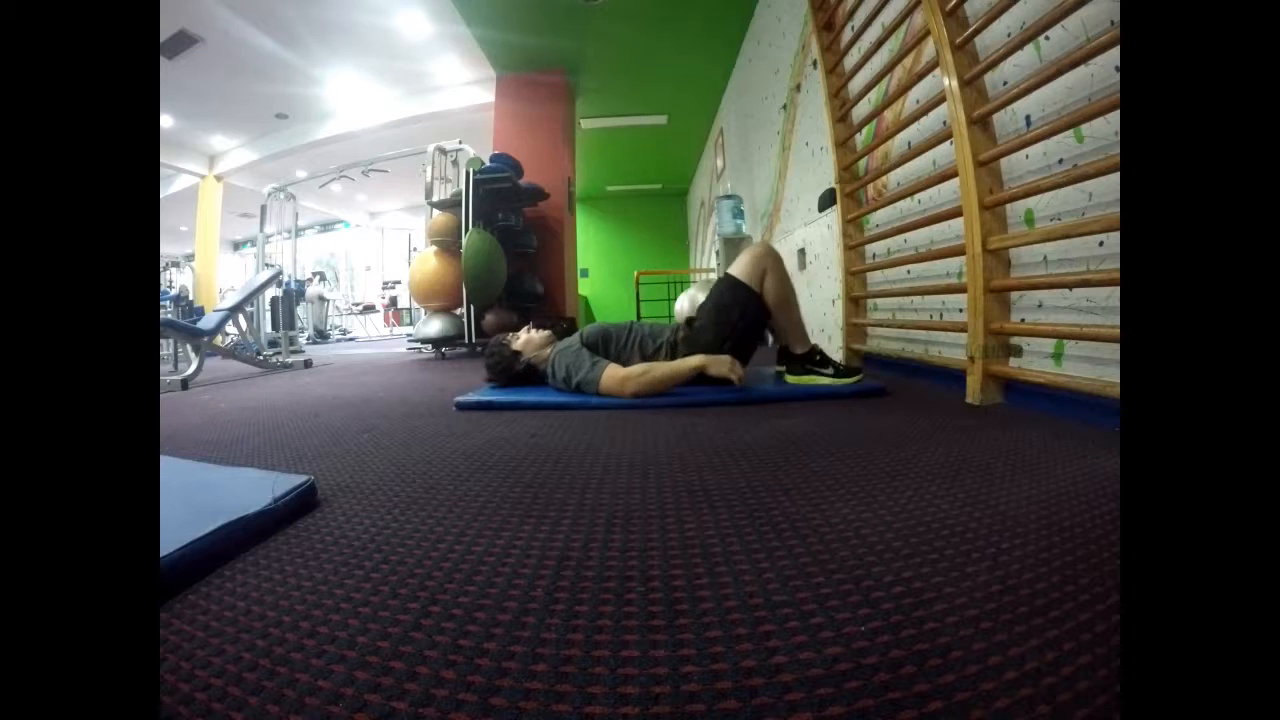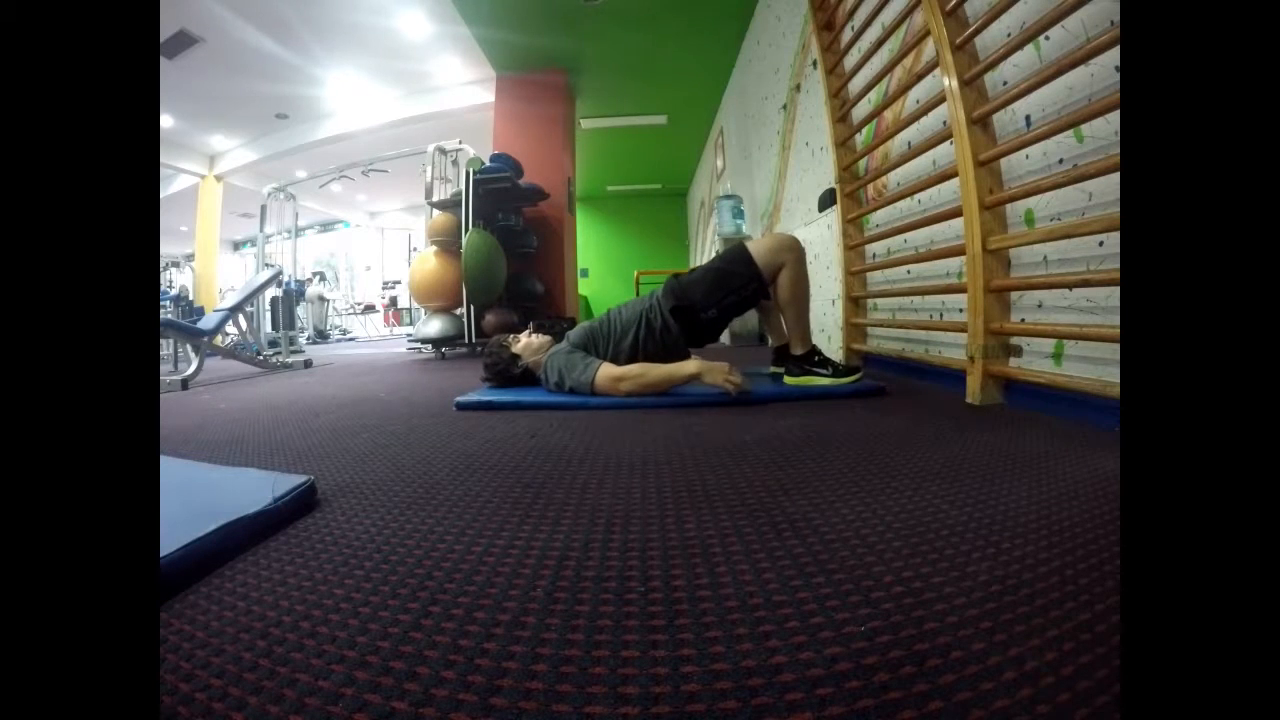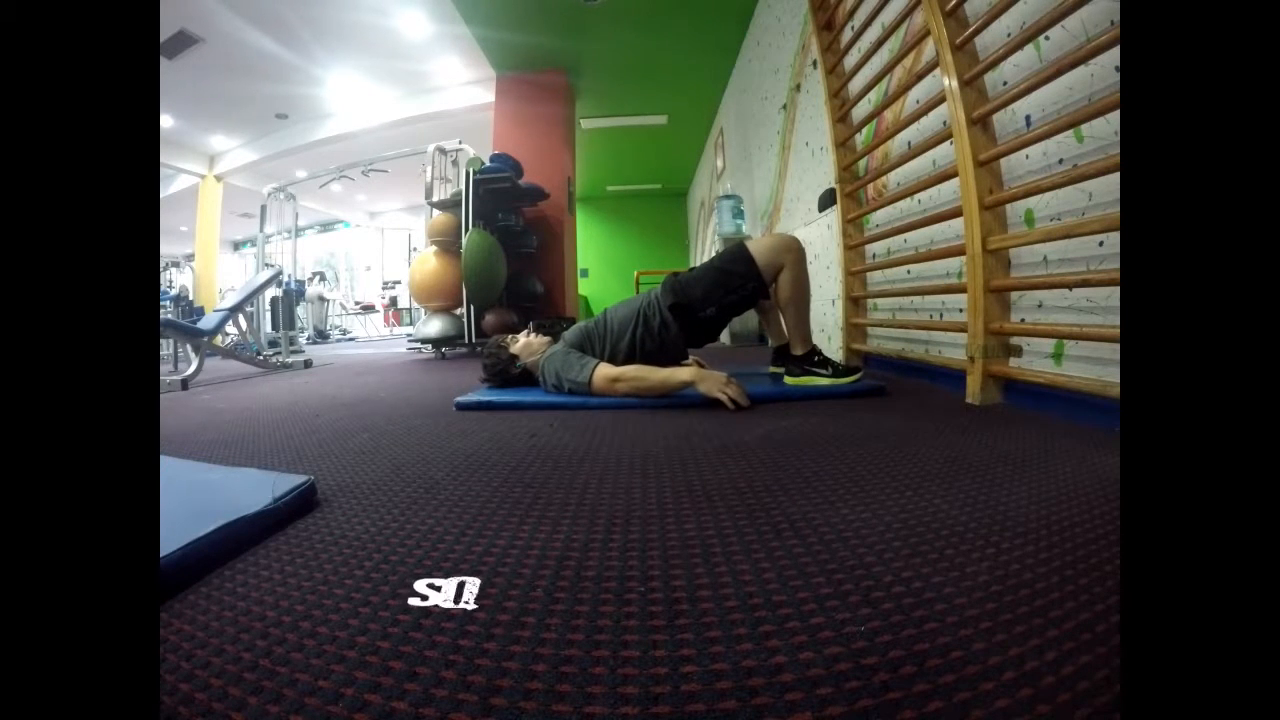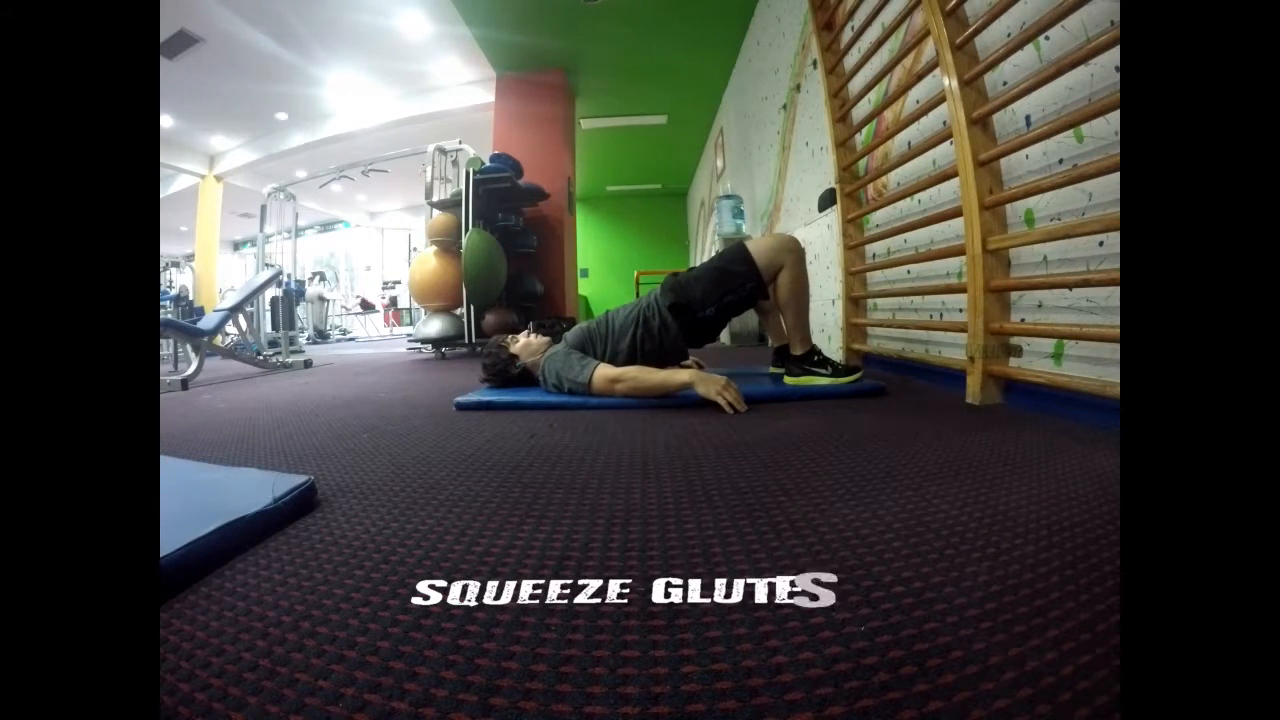
dt=0.7s
person 1, frame 1
left shoulder: (563, 355)
right shoulder: (565, 362)
right elbow: (626, 382)
right wrist: (701, 362)
left hip: (685, 340)
right hip: (699, 349)
left knee: (757, 280)
right knee: (761, 257)
left ankle: (792, 355)
right ankle: (804, 360)
person 1, frame 2
left shoulder: (557, 358)
right shoulder: (560, 367)
right elbow: (619, 380)
right wrist: (696, 367)
left hip: (672, 316)
right hip: (678, 312)
left knee: (765, 262)
right knee: (786, 248)
left ankle: (785, 353)
right ankle: (802, 360)
person 1, frame 3
left shoulder: (556, 356)
right shoulder: (556, 366)
right elbow: (616, 380)
right wrist: (692, 375)
left hip: (670, 312)
left knee: (764, 265)
right knee: (785, 248)
left ankle: (784, 354)
right ankle: (802, 360)
person 1, frame 4
left shoulder: (557, 356)
right shoulder: (557, 367)
right elbow: (614, 380)
right wrist: (691, 376)
left hip: (668, 315)
left knee: (763, 264)
right knee: (786, 248)
left ankle: (784, 354)
right ankle: (802, 360)
